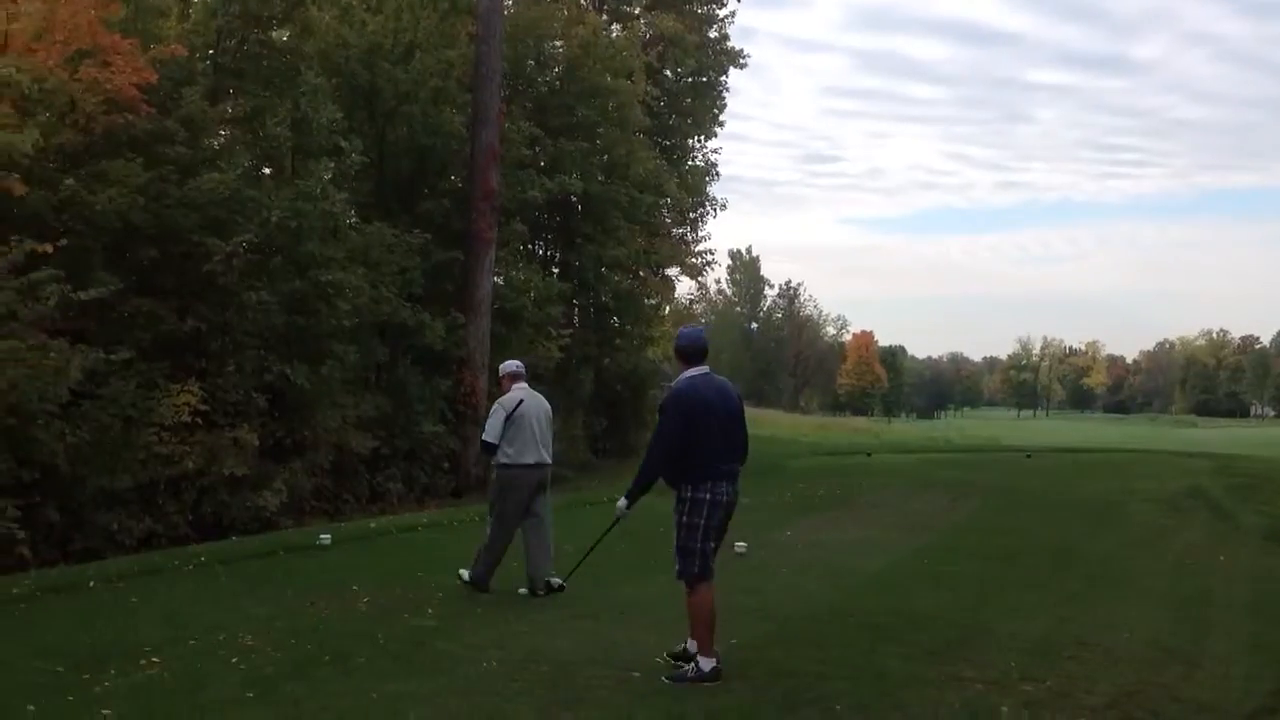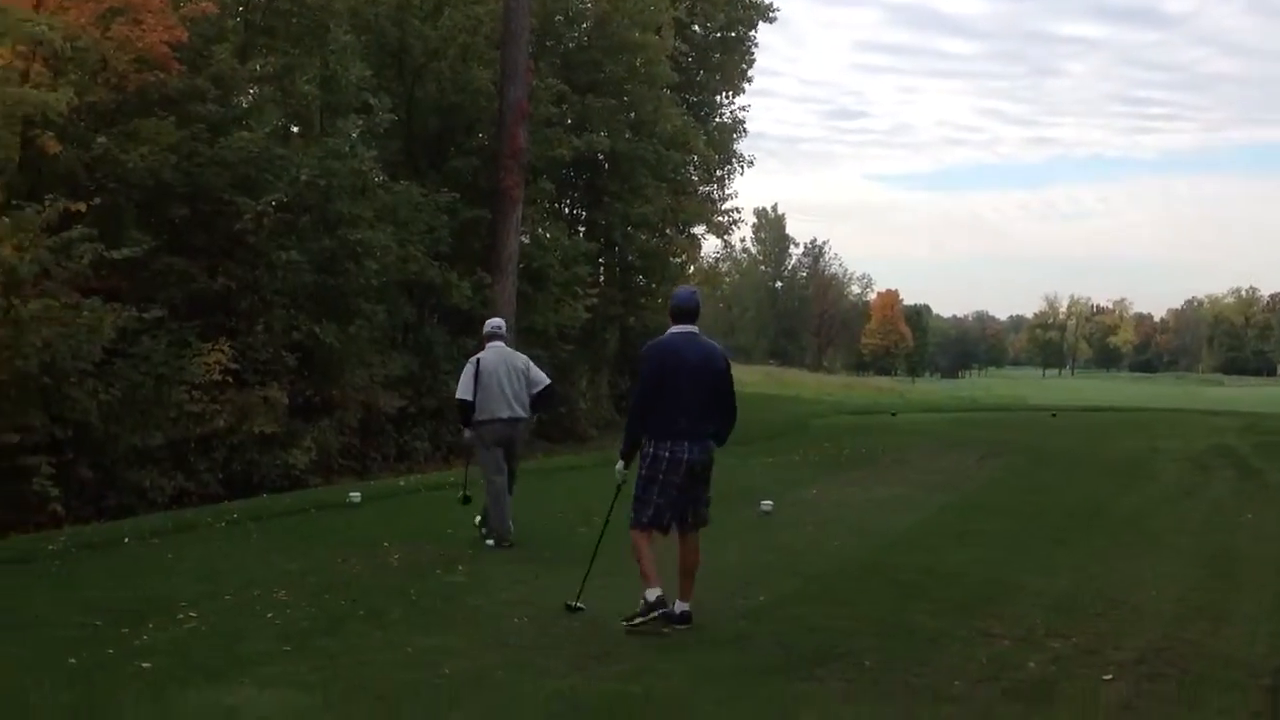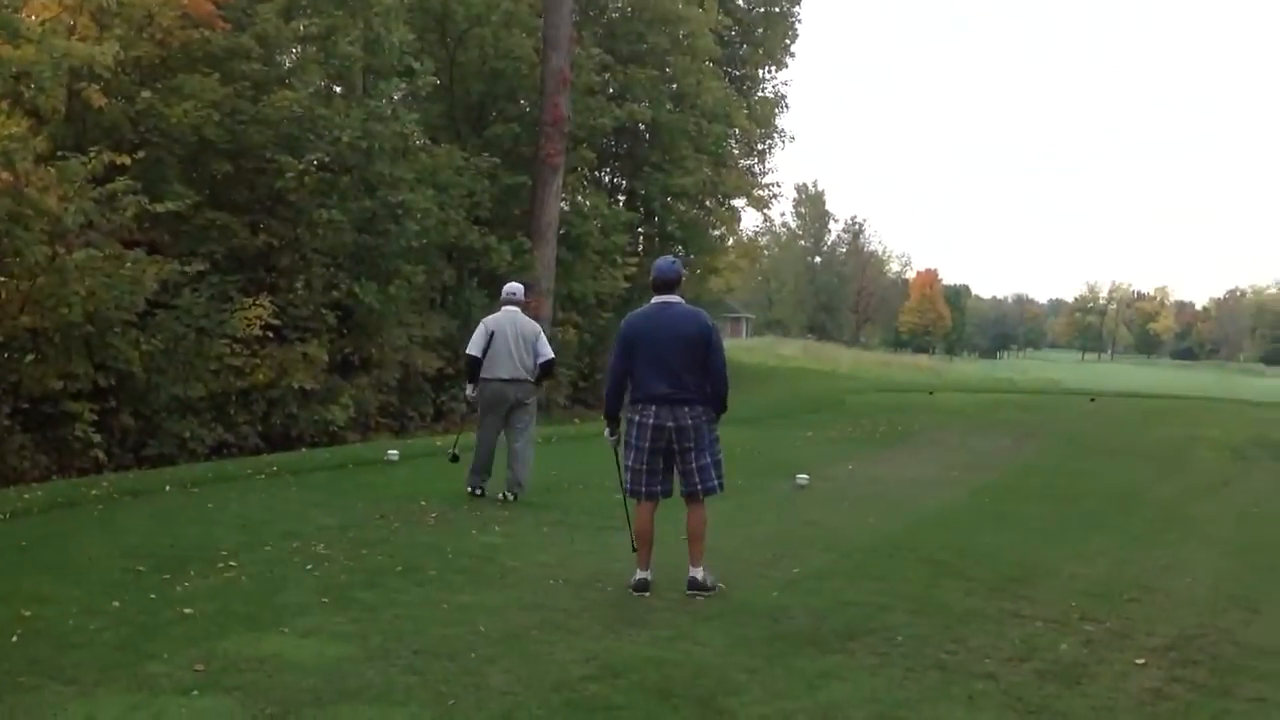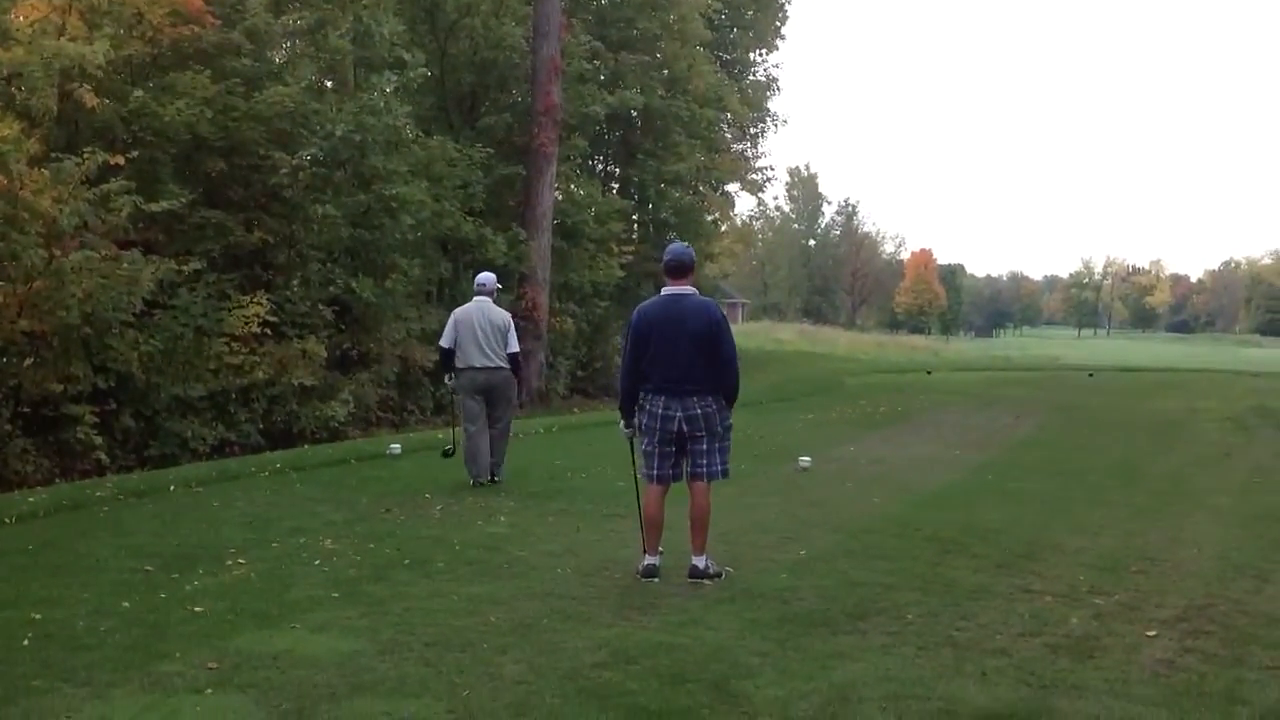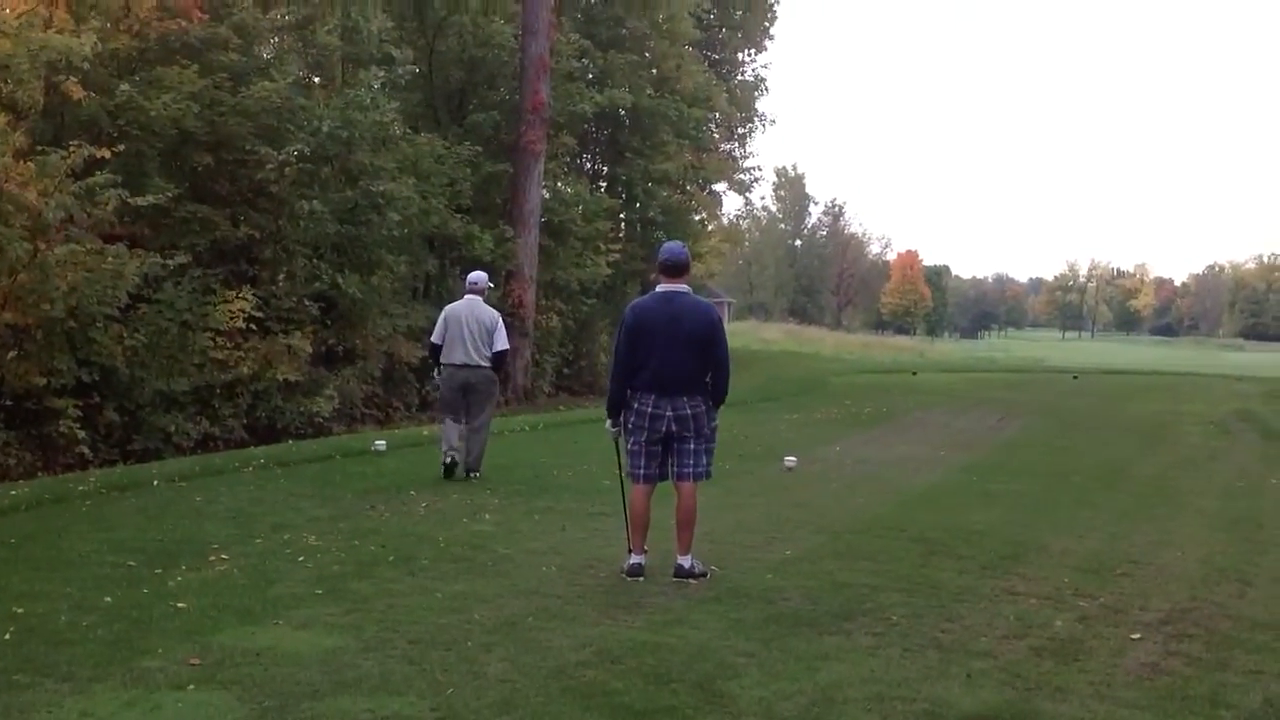
dt=0.7s
person 1, frame 1
left shoulder: (681, 395)
right shoulder: (728, 389)
left elbow: (660, 453)
right elbow: (741, 443)
left wrist: (631, 496)
left hip: (698, 492)
right hip: (726, 488)
left knee: (698, 576)
right knee: (696, 571)
left ankle: (707, 663)
right ankle: (694, 646)
person 1, frame 2
left shoulder: (657, 350)
right shoulder: (716, 354)
left elbow: (640, 406)
right elbow: (728, 409)
left wrist: (626, 454)
left hip: (664, 448)
right hip: (701, 449)
left knee: (641, 525)
right knee: (689, 529)
left ankle: (654, 595)
right ankle: (682, 605)
person 1, frame 3
left shoulder: (633, 322)
right shoulder: (700, 320)
left elbow: (617, 375)
right elbow: (718, 373)
left wrist: (612, 420)
right wrist: (715, 413)
left hip: (646, 415)
right hip: (692, 414)
left knee: (646, 499)
right knee: (695, 497)
left ankle: (642, 574)
right ankle: (697, 573)
person 1, frame 4
left shoulder: (644, 313)
right shoulder: (710, 311)
left elbow: (630, 368)
right elbow: (728, 364)
left wrist: (627, 413)
right wrist: (727, 403)
left hip: (657, 406)
right hip: (702, 405)
left knee: (655, 485)
right knee: (700, 485)
left ankle: (650, 560)
right ankle: (699, 561)
person 1, frame 5
left shoulder: (637, 310)
right shoulder: (706, 312)
left elbow: (621, 365)
right elbow: (720, 366)
left wrist: (614, 412)
right wrist: (714, 404)
left hip: (645, 405)
right hip: (691, 406)
left knee: (641, 484)
right knee: (686, 485)
left ankle: (636, 559)
right ankle: (684, 562)
person 2, frame 1
left shoulder: (505, 403)
right shoulder: (543, 402)
left elbow: (489, 444)
left wrist: (499, 454)
left hip: (512, 472)
right hip: (541, 470)
left knee: (500, 526)
right knee: (538, 526)
left ankle: (479, 577)
right ankle: (540, 582)
person 2, frame 2
left shoulder: (476, 362)
right shoulder: (521, 359)
left elbow: (464, 400)
right elbow: (545, 389)
left wrist: (467, 426)
right wrist: (530, 412)
left hip: (489, 427)
right hip: (518, 425)
left knee: (495, 479)
right knee: (507, 478)
left ankle: (502, 535)
right ankle: (489, 523)
person 2, frame 3
left shoulder: (488, 322)
right shoulder: (533, 327)
left elbow: (472, 356)
right elbow: (548, 362)
left wrist: (471, 383)
right wrist: (534, 382)
left hip: (492, 387)
right hip: (523, 389)
left knee: (486, 437)
right knee: (520, 440)
left ankle: (477, 484)
right ankle: (513, 490)
person 2, frame 4
left shoulder: (458, 314)
right shoulder: (504, 316)
left elbow: (446, 348)
right elbow: (513, 353)
left wrist: (449, 372)
right wrist: (515, 376)
left hip: (469, 376)
right hip: (500, 376)
left knee: (474, 426)
right knee: (499, 425)
left ankle: (478, 476)
right ankle: (495, 472)
person 2, frame 5
left shoulder: (449, 311)
right shoulder: (493, 315)
left elbow: (435, 344)
right elbow: (501, 351)
left wrist: (438, 366)
right wrist: (495, 372)
left hip: (452, 372)
right hip: (482, 374)
left knee: (450, 417)
right knee: (477, 422)
left ankle: (450, 453)
right ankle: (472, 468)
